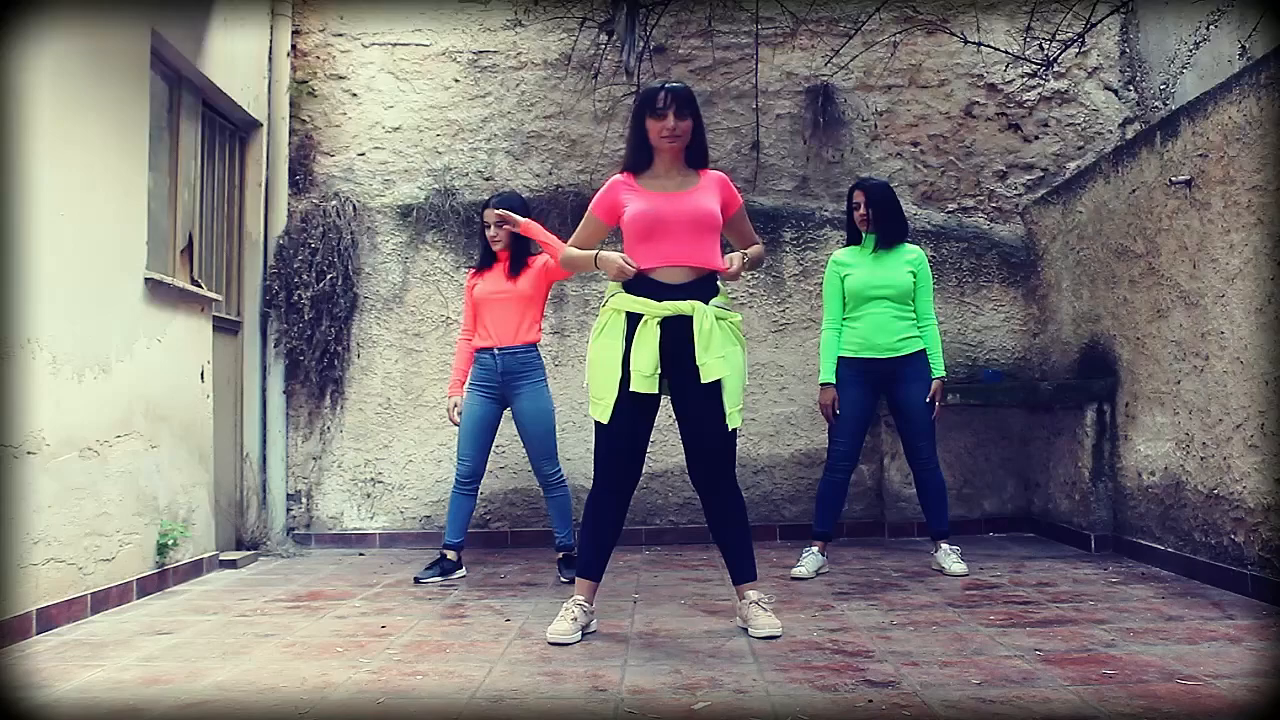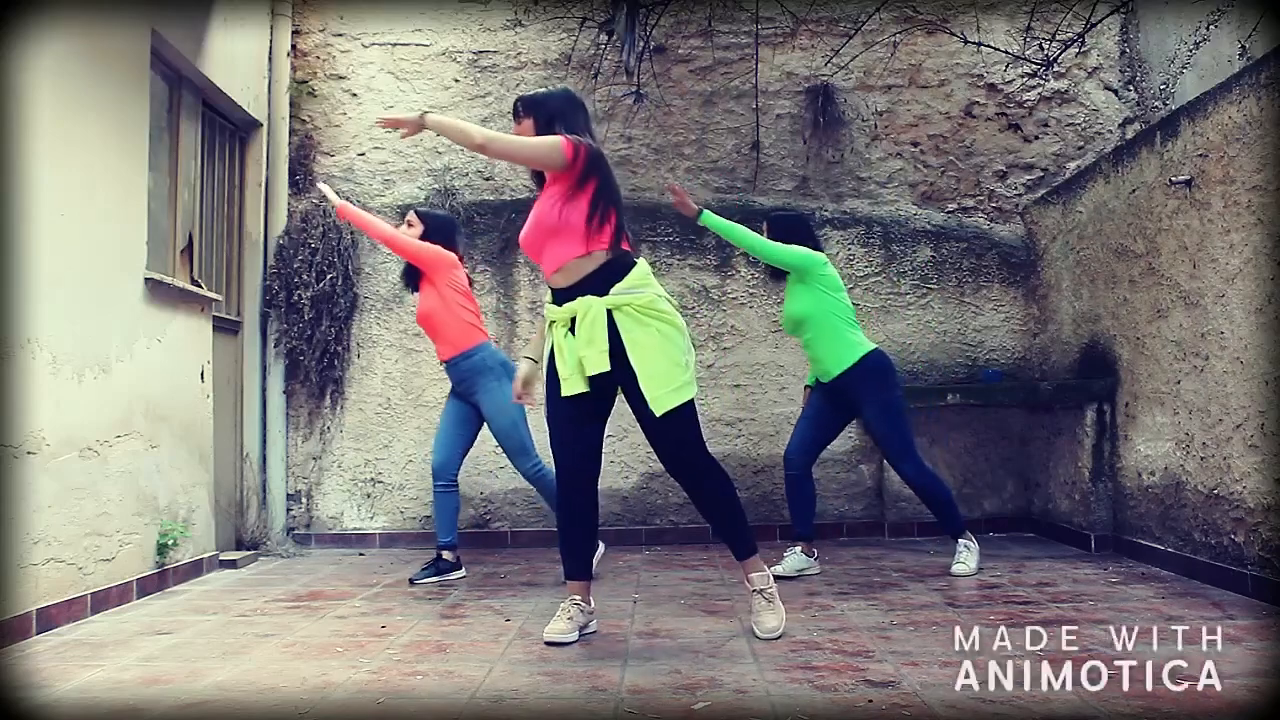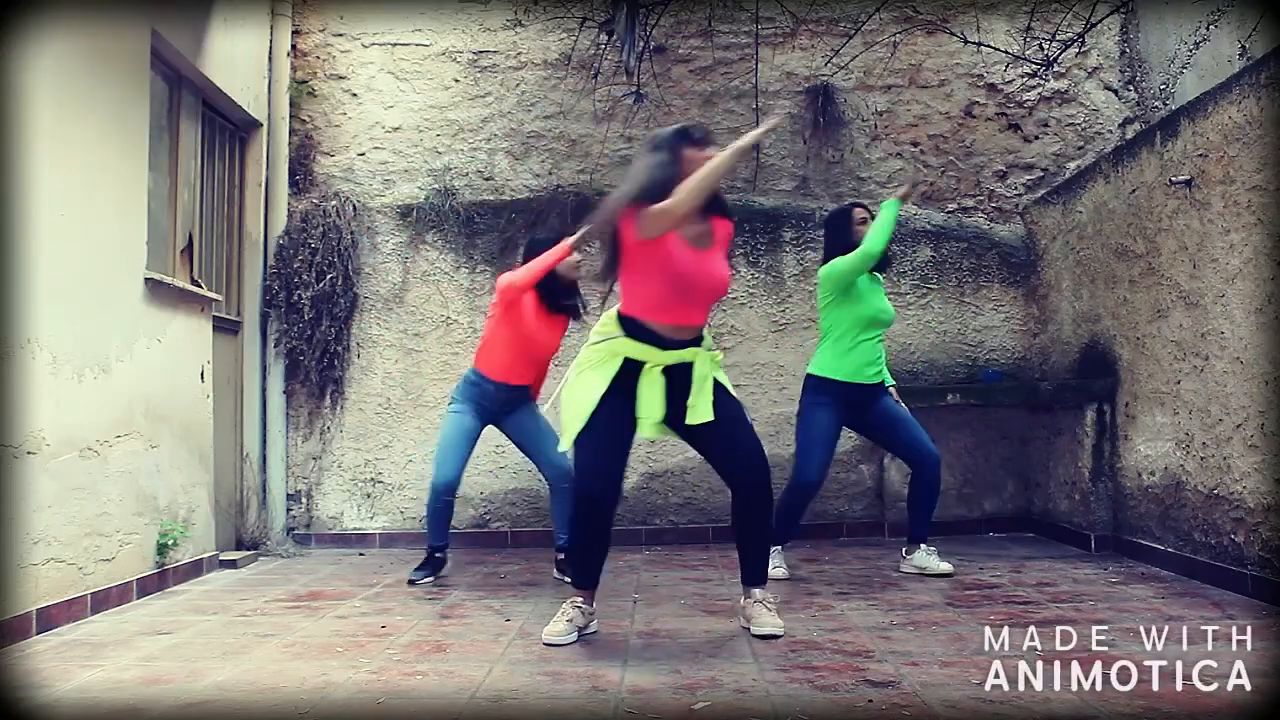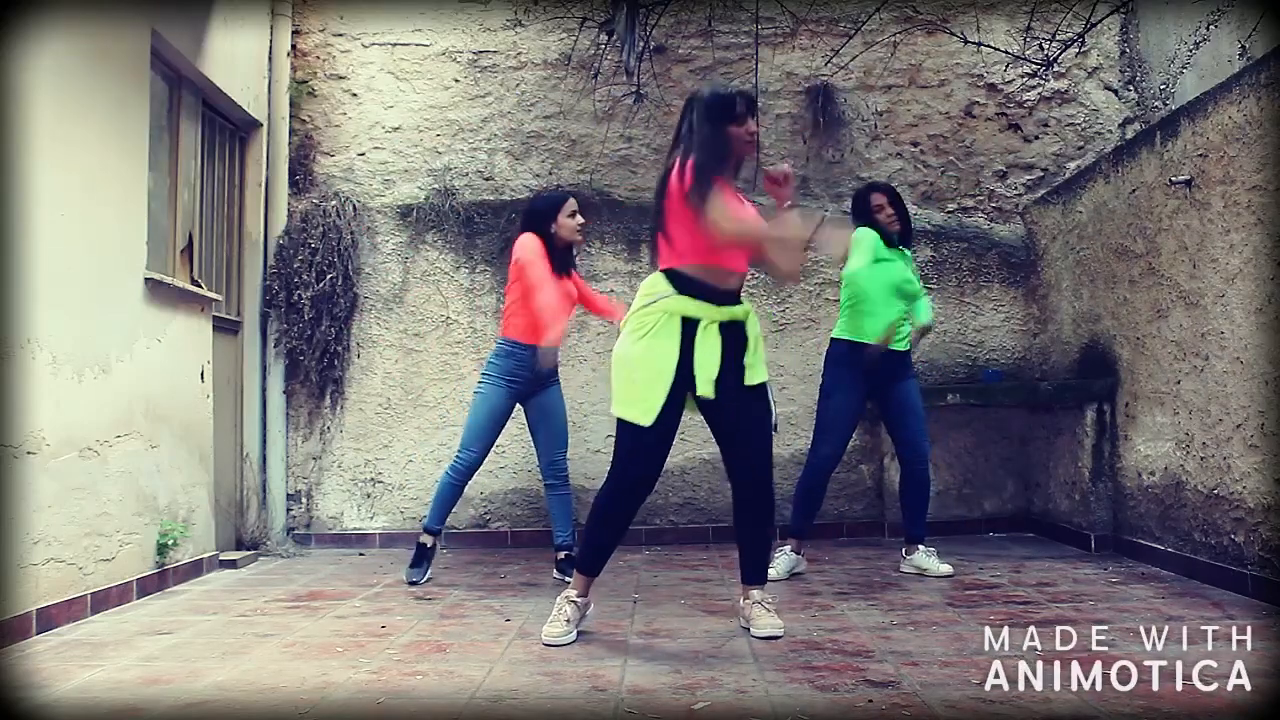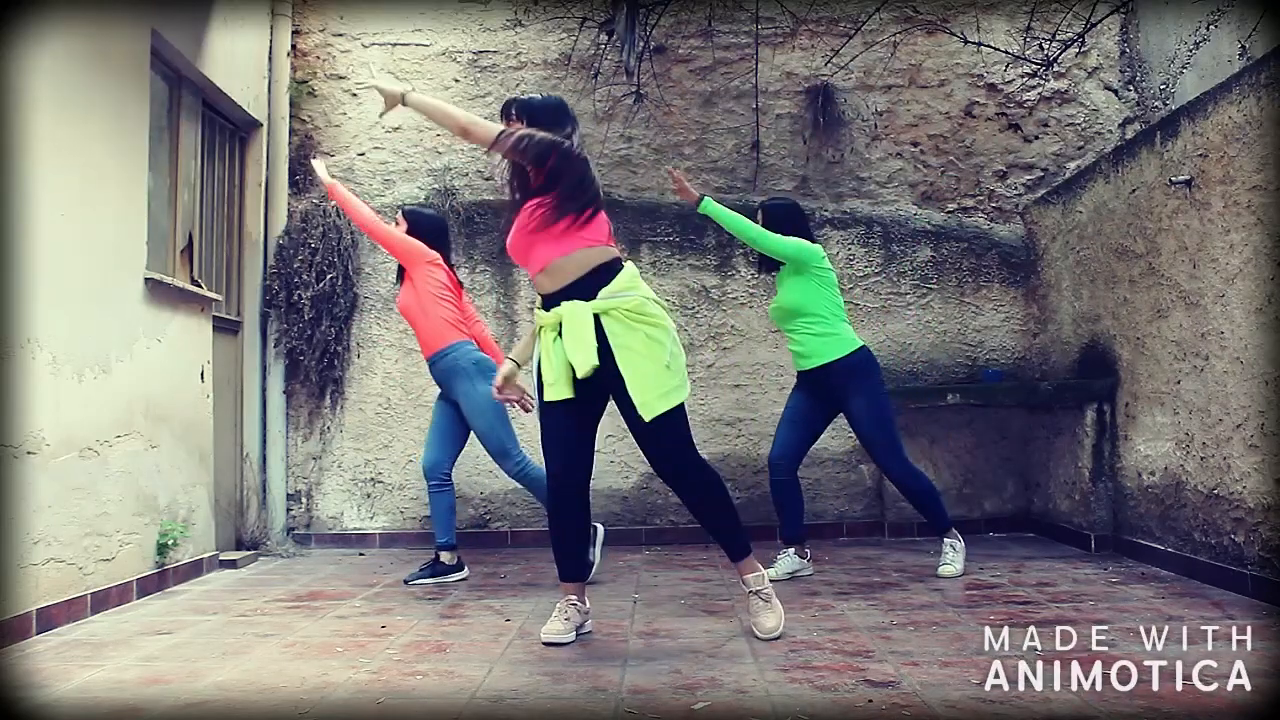
dt=1s
person 1, frame 1
left shoulder: (717, 185)
right shoulder: (620, 188)
left elbow: (754, 246)
right elbow: (568, 254)
left wrist: (740, 260)
right wrist: (602, 259)
left hip: (701, 329)
right hip: (633, 328)
left knee: (715, 469)
right knee: (614, 470)
left ankle: (748, 594)
right ankle: (582, 600)
person 1, frame 2
left shoulder: (573, 154)
right shoulder: (547, 197)
left elbow: (484, 141)
left wrist: (426, 118)
right wrist: (532, 357)
left hip: (626, 317)
right hip: (573, 332)
left knee: (685, 455)
right knee: (573, 474)
left ankle: (756, 575)
right ankle: (578, 601)
person 1, frame 3
left shoulder: (719, 228)
right shoulder: (642, 216)
right elbow: (675, 210)
right wrist: (740, 147)
left hip: (691, 366)
right hip: (625, 363)
left knee: (752, 473)
right knee: (593, 489)
left ankle: (755, 595)
right ankle: (581, 602)
person 1, frame 4
left shoulder: (739, 201)
right shoulder: (692, 172)
left elbow: (786, 267)
right elbow: (724, 234)
left wrist: (785, 204)
right wrist: (808, 234)
left hip: (726, 334)
right hip: (672, 329)
left knee: (754, 470)
right knee: (635, 473)
left ankle: (755, 595)
right ankle: (576, 596)
person 1, frame 5
left shoulder: (561, 163)
right shoulder: (534, 204)
left elbow: (465, 125)
left wrist: (404, 94)
right wrist: (514, 360)
left hip: (618, 320)
right hip: (564, 336)
left knee: (675, 458)
right knee: (563, 476)
left ankle: (752, 577)
right ankle: (573, 601)
person 2, frame 1
left shoulder: (913, 256)
right shoulder: (841, 260)
left elbow: (927, 319)
right elbow: (831, 323)
left wrist: (938, 373)
right wrist: (827, 379)
left hip: (908, 365)
right hip: (855, 368)
left knee: (924, 458)
right knee: (840, 459)
left ankle: (942, 546)
right ankle: (818, 549)
person 2, frame 2
left shoulder: (812, 262)
right shoulder: (796, 284)
left elbow: (755, 246)
left wrist: (699, 214)
right wrist: (810, 382)
left hip: (868, 375)
right hip: (832, 387)
left knee: (908, 466)
right knee: (795, 460)
left ankle: (962, 539)
right ankle: (805, 552)
person 2, frame 3
left shoulder: (876, 279)
right shoulder: (834, 273)
right elbow: (871, 250)
left wrist: (887, 383)
right wrist: (893, 203)
left hip: (871, 393)
right hip: (826, 391)
left knee: (928, 459)
right knee: (807, 477)
left ankle: (915, 550)
right ankle: (776, 549)
person 2, frame 4
left shoulder: (903, 256)
right shoulder: (865, 239)
left elbow: (919, 297)
right elbow: (858, 273)
left wrist: (922, 319)
right wrist: (880, 325)
left hip: (896, 365)
right hip: (851, 358)
left knee: (917, 457)
right knee: (824, 457)
left ankle: (915, 550)
right ankle: (793, 548)
person 2, frame 5
left shoulder: (808, 254)
right shoulder: (786, 274)
left elbow: (753, 236)
left wrist: (700, 201)
left hip: (852, 371)
right hip: (811, 382)
left knee: (894, 465)
right knee: (780, 463)
left ankle: (949, 538)
right ankle: (795, 552)
person 3, frame 1
left shoulder: (539, 267)
right shoulder: (477, 275)
right elbow: (467, 335)
right wrist: (455, 387)
left hip: (526, 371)
right hip: (484, 374)
left knee: (547, 470)
right knee: (466, 472)
left ankle: (567, 553)
right ankle: (451, 557)
person 3, frame 2
left shoulder: (442, 261)
right shoulder: (430, 282)
left elbow: (386, 234)
left wrist: (338, 203)
left hip: (486, 373)
right hip: (463, 384)
left knee: (529, 465)
right knee: (442, 469)
right ankle: (448, 557)
person 3, frame 3
left shoulder: (563, 312)
right shoulder: (513, 289)
right elbow: (518, 282)
left wrist: (533, 396)
right wrist: (566, 246)
left hip: (518, 402)
right hip: (474, 396)
left knee: (562, 470)
right knee: (444, 481)
left ankle: (566, 557)
right ankle: (436, 554)
person 3, frame 4
left shoulder: (566, 269)
right shoulder: (528, 245)
left elbow: (594, 300)
right elbow: (540, 283)
left wrist: (626, 317)
right wrist: (556, 327)
left hip: (547, 374)
right hip: (509, 365)
left knee: (556, 468)
right knee: (468, 459)
left ankle: (565, 556)
right ankle: (427, 541)
person 3, frame 5
left shoulder: (423, 257)
right shoulder: (429, 275)
left elbow: (370, 222)
right elbow: (476, 327)
left wrist: (329, 182)
left hip: (465, 370)
right hip: (452, 379)
left knee: (512, 462)
right knee: (435, 469)
left ankle: (583, 530)
right ankle: (447, 559)
